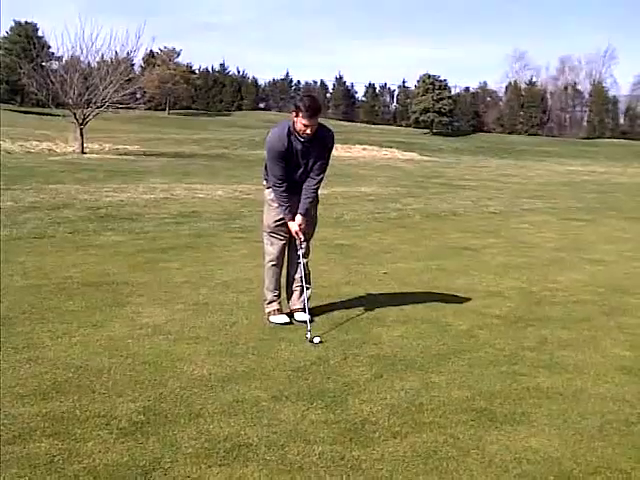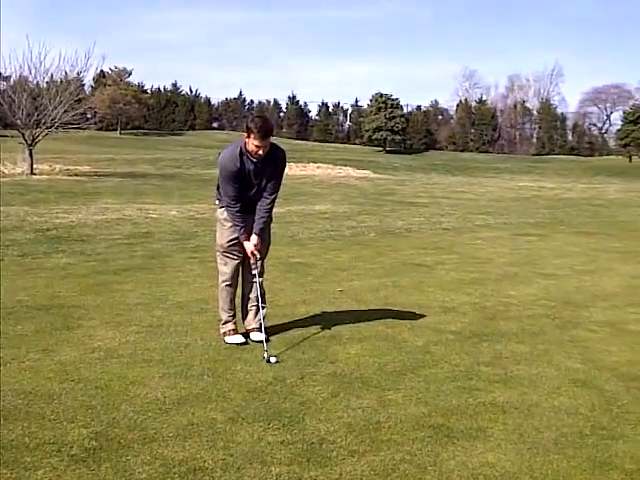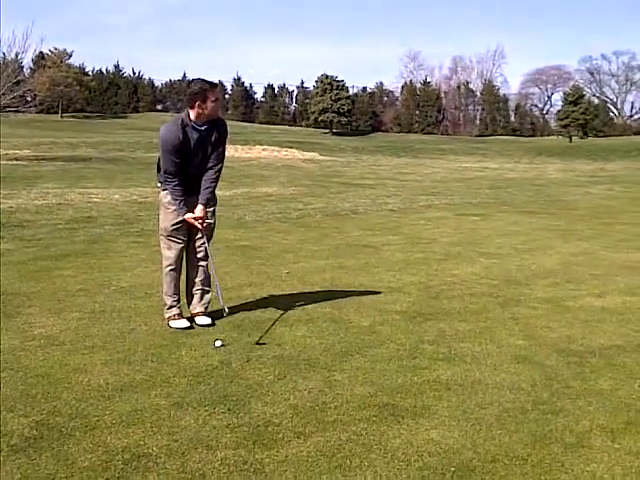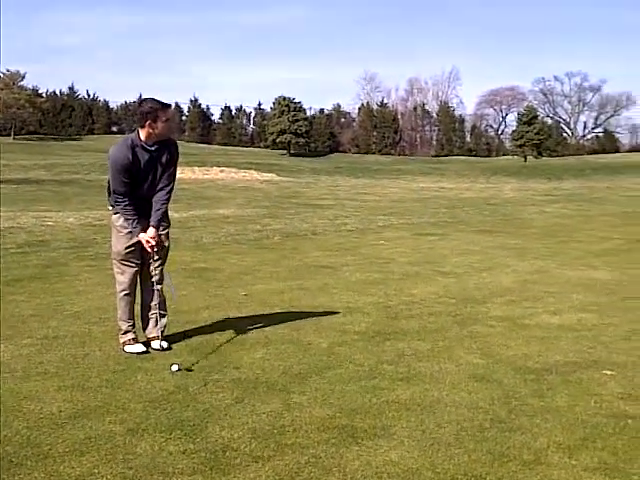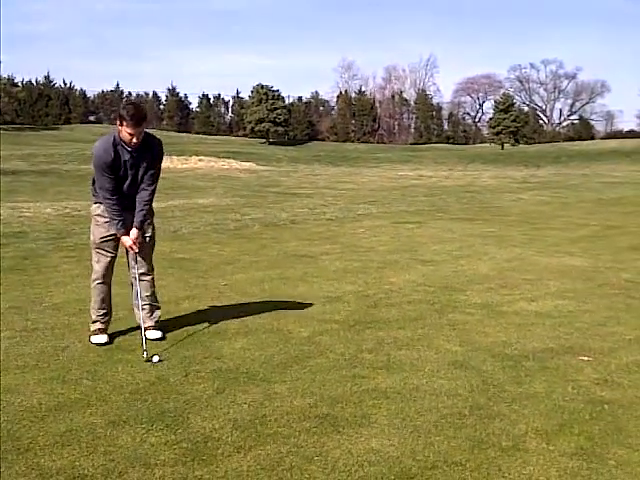
dt=1s
person 1, frame 1
left shoulder: (325, 137)
right shoulder: (277, 138)
left elbow: (315, 177)
right elbow: (278, 182)
left wrist: (302, 213)
right wrist: (288, 218)
left hip: (306, 194)
right hip: (278, 192)
left knee: (302, 251)
right knee: (275, 250)
left ankle: (298, 303)
right ankle: (272, 306)
person 1, frame 2
left shoulder: (277, 156)
right shoulder: (229, 158)
left elbow: (268, 197)
right elbow: (232, 202)
left wrist: (256, 232)
right wrist: (244, 237)
left hip: (260, 213)
right hip: (231, 213)
left knee: (256, 270)
right knee: (229, 270)
left ankle: (253, 323)
right ankle: (228, 325)
person 1, frame 3
left shoulder: (219, 127)
right shoulder: (171, 132)
left elbow: (213, 169)
right elbow: (171, 176)
left wrist: (202, 204)
right wrist: (184, 211)
left hip: (203, 196)
right hip: (174, 195)
left knee: (200, 254)
right knee: (173, 255)
left ankle: (199, 307)
right ankle: (172, 311)
person 1, frame 4
left shoulder: (169, 147)
right shoulder: (121, 152)
left elbow: (164, 189)
right elbow: (121, 198)
left wrist: (154, 226)
right wrist: (139, 232)
left hip: (156, 217)
right hip: (127, 218)
left knee: (155, 277)
right knee: (127, 278)
left ankle: (154, 330)
right ankle: (127, 335)
person 1, frame 5
left shoulder: (154, 146)
right shoulder: (103, 149)
left elbow: (147, 189)
right elbow: (109, 194)
left wrist: (137, 226)
right wrist: (121, 232)
left hip: (139, 209)
right hip: (107, 209)
left knee: (144, 267)
right knee: (102, 268)
left ankle: (148, 320)
right ankle: (99, 325)
